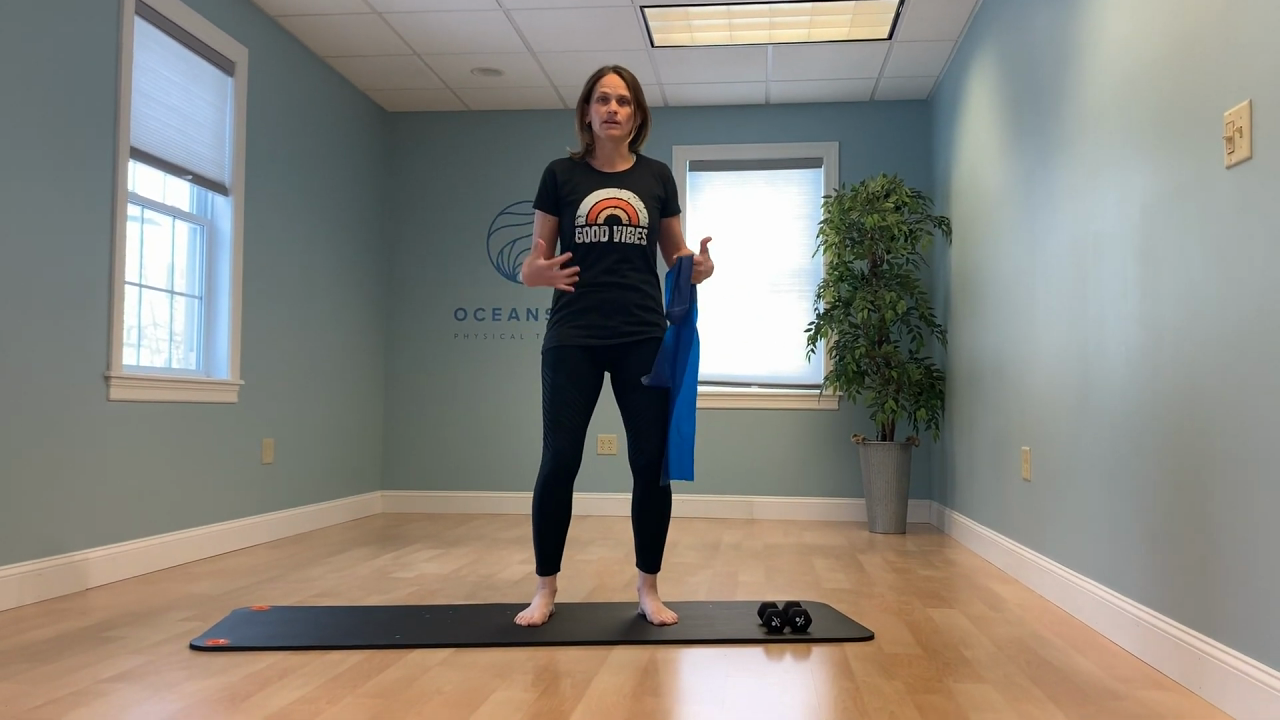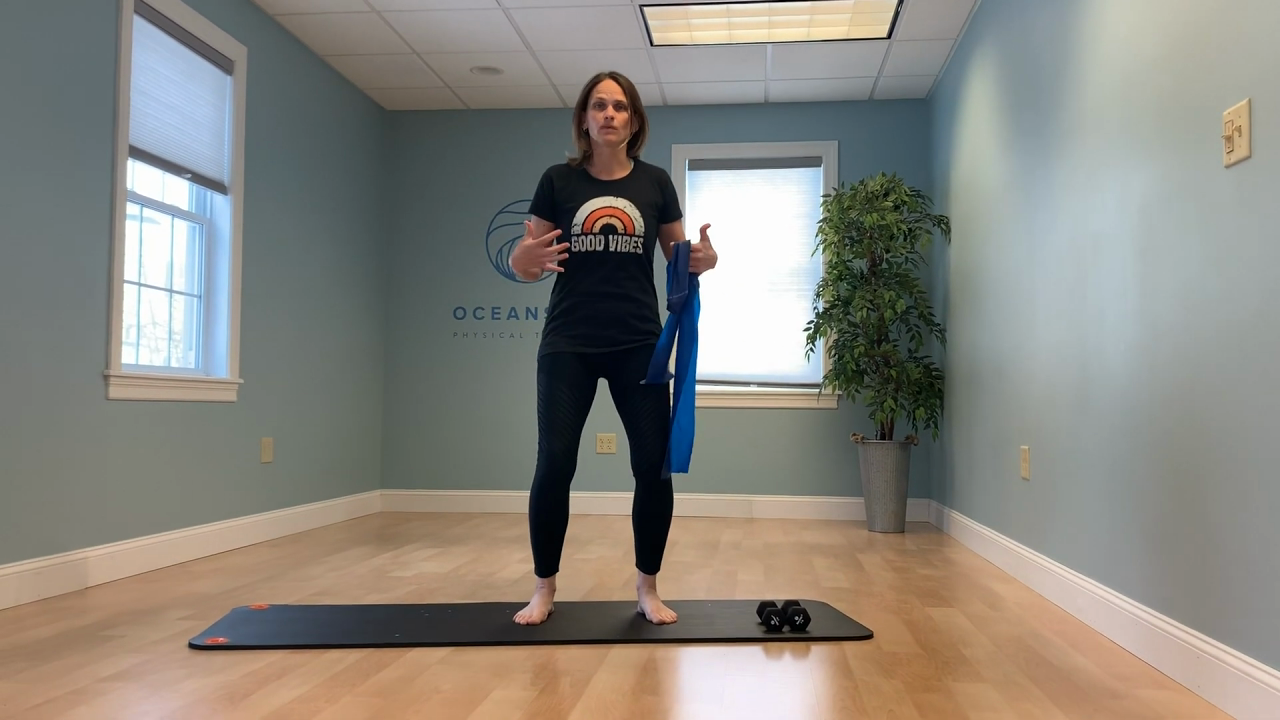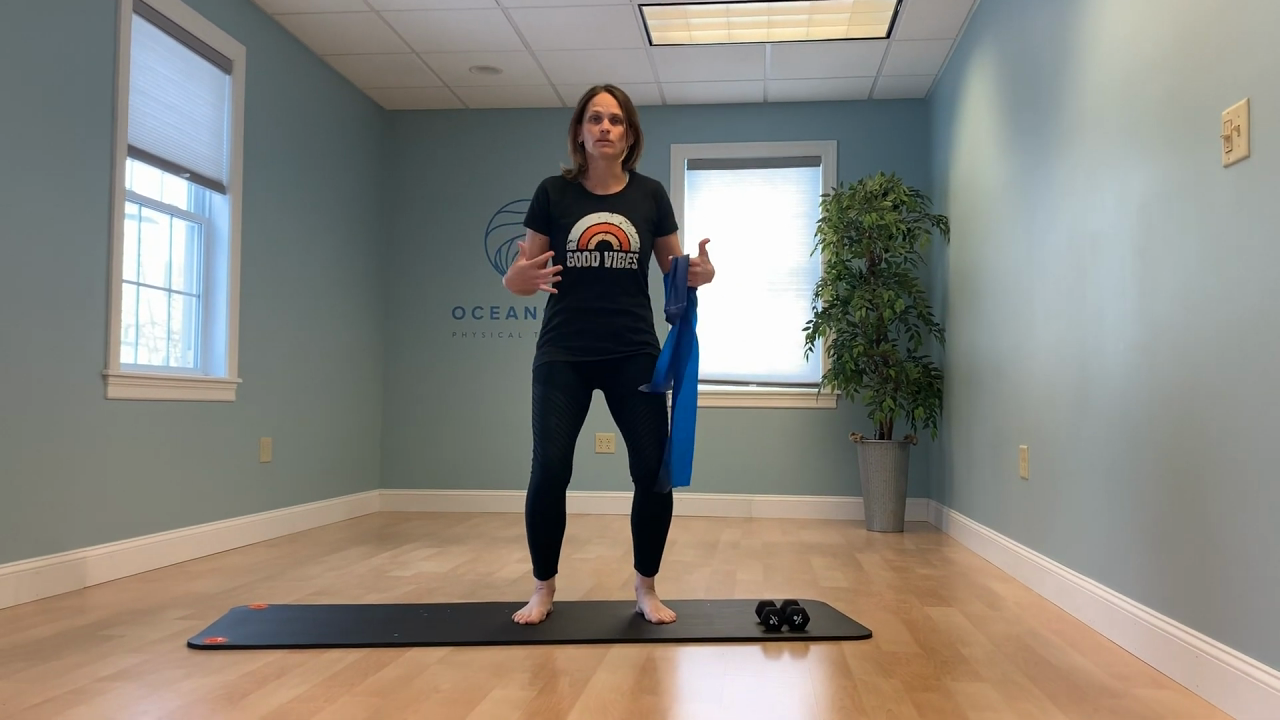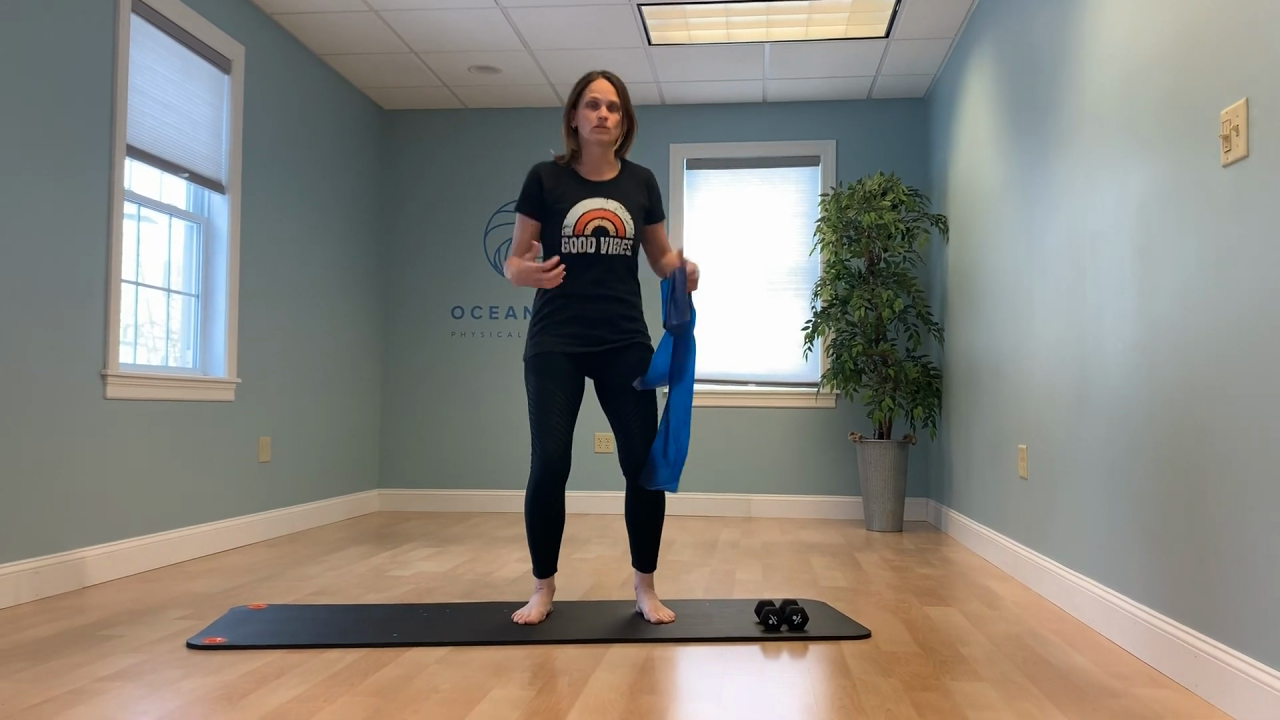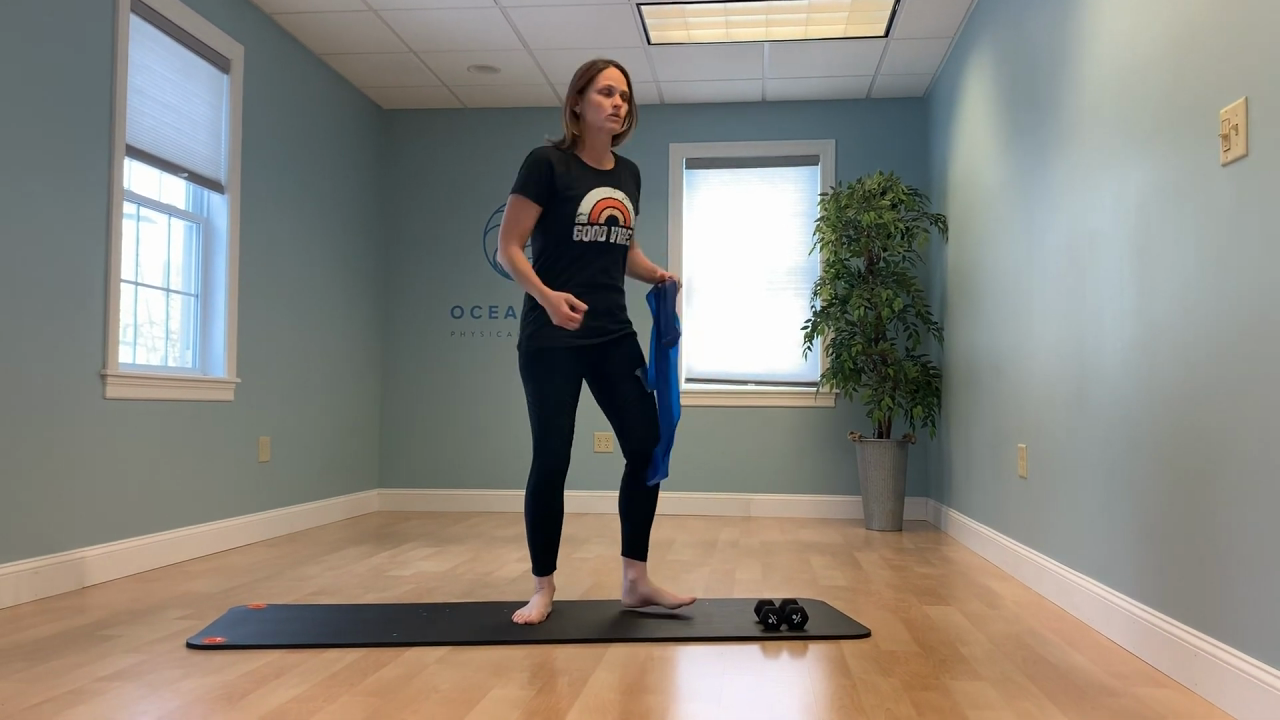
dt=0.2s
person 1, frame 1
left shoulder: (657, 176)
right shoulder: (561, 174)
left elbow: (674, 250)
right elbow: (538, 252)
left wrist: (698, 264)
right wrist: (533, 272)
left hip: (643, 338)
right hip: (572, 337)
left knee: (652, 461)
right knee: (559, 460)
left ankle: (648, 590)
right ankle: (545, 590)
person 1, frame 2
left shoulder: (655, 182)
right shoulder: (558, 181)
left elbow: (678, 254)
right elbow: (528, 261)
left wrist: (703, 258)
right wrist: (524, 260)
left hip: (637, 344)
right hip: (567, 344)
left knee: (654, 465)
right knee: (554, 464)
left ankle: (647, 589)
right ankle: (544, 589)
person 1, frame 3
left shoulder: (650, 194)
right shoulder: (553, 193)
left elbow: (673, 267)
right elbow: (523, 277)
left wrist: (700, 273)
right wrist: (518, 278)
left hip: (634, 353)
right hip: (562, 354)
left knee: (654, 472)
right knee: (549, 470)
left ankle: (646, 589)
right ankle: (543, 589)
person 1, frame 4
left shoulder: (641, 182)
right shoulder: (545, 179)
left elbow: (661, 257)
right elbow: (515, 261)
left wrist: (685, 271)
right wrist: (523, 273)
left hip: (625, 344)
right hip: (554, 344)
left knee: (643, 463)
right knee: (549, 465)
left ankle: (645, 587)
right ankle: (543, 588)
person 1, frame 5
left shoulder: (628, 173)
right shoulder: (546, 163)
right elbow: (509, 246)
left wrist: (659, 277)
right wrist: (545, 297)
left hip: (613, 335)
right hip: (551, 337)
left knee: (646, 447)
right knee: (551, 460)
left ankle: (636, 578)
right ankle: (543, 587)
